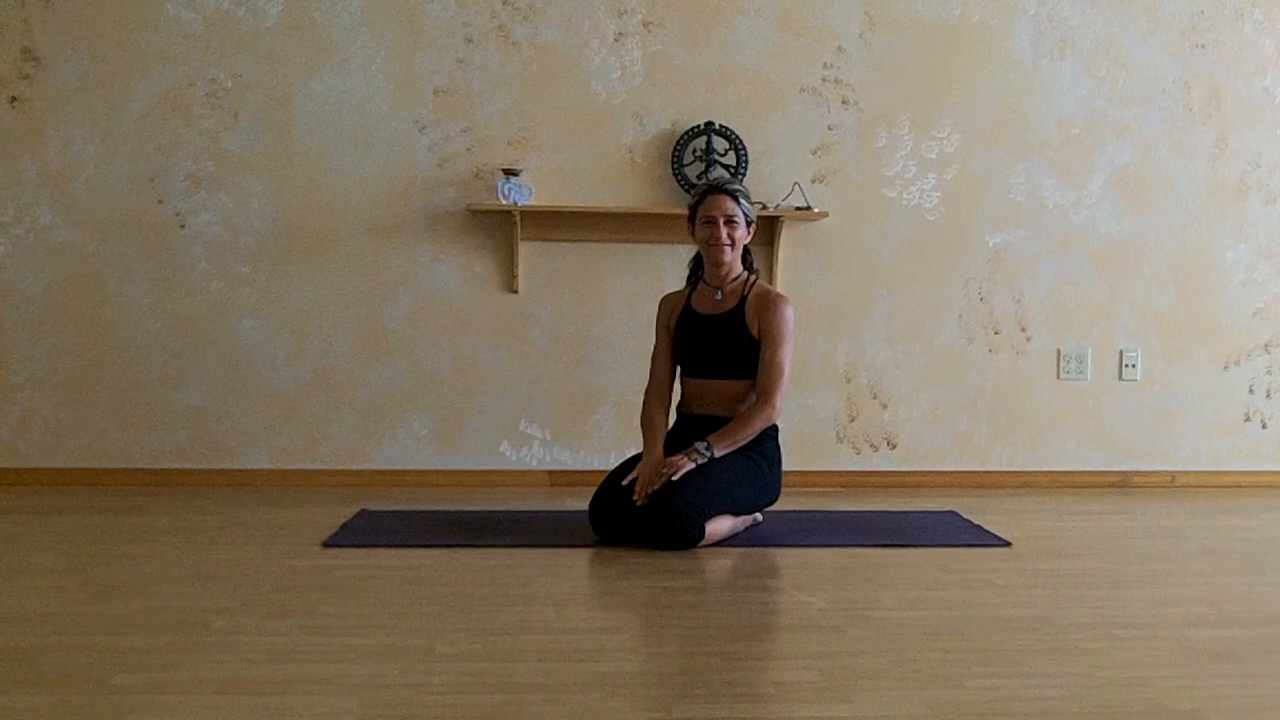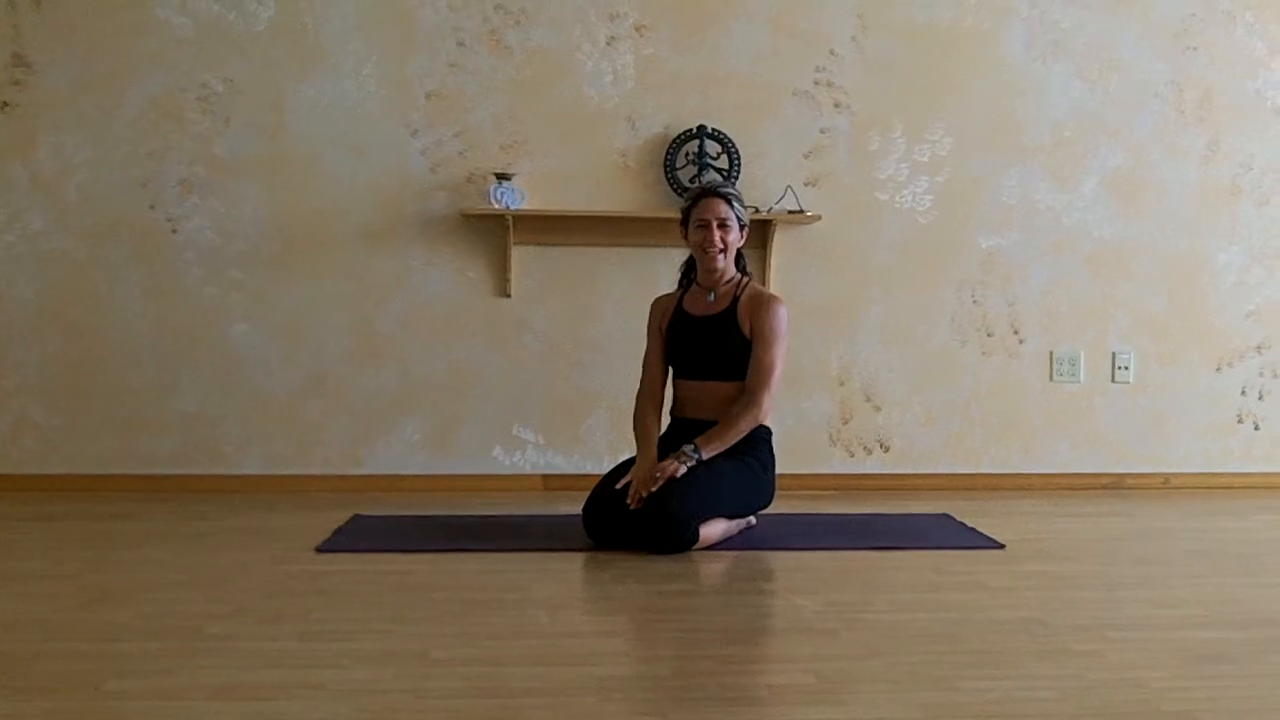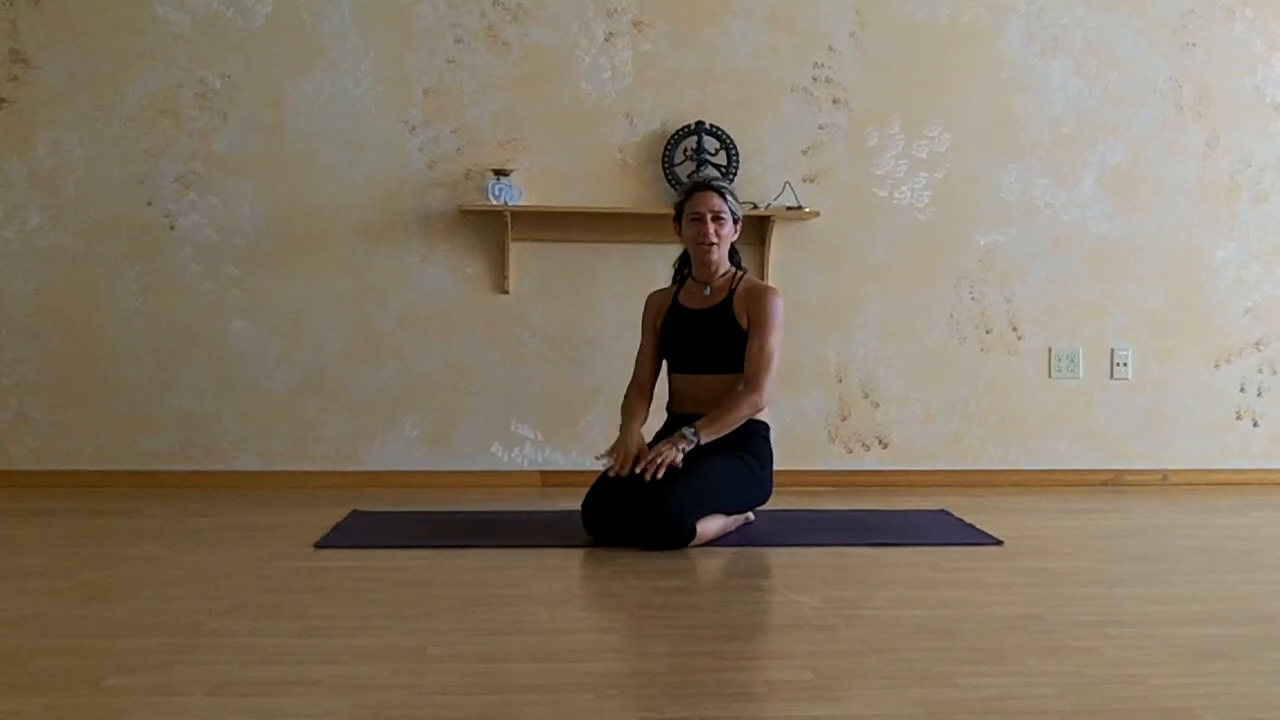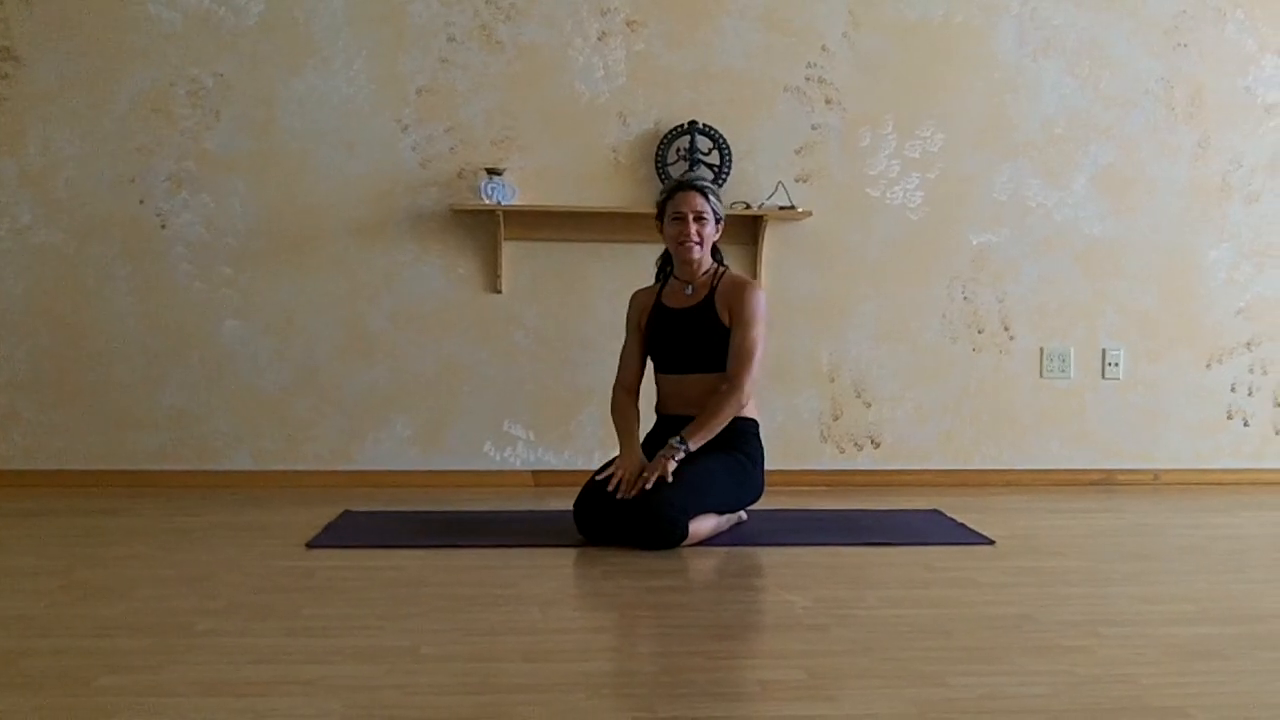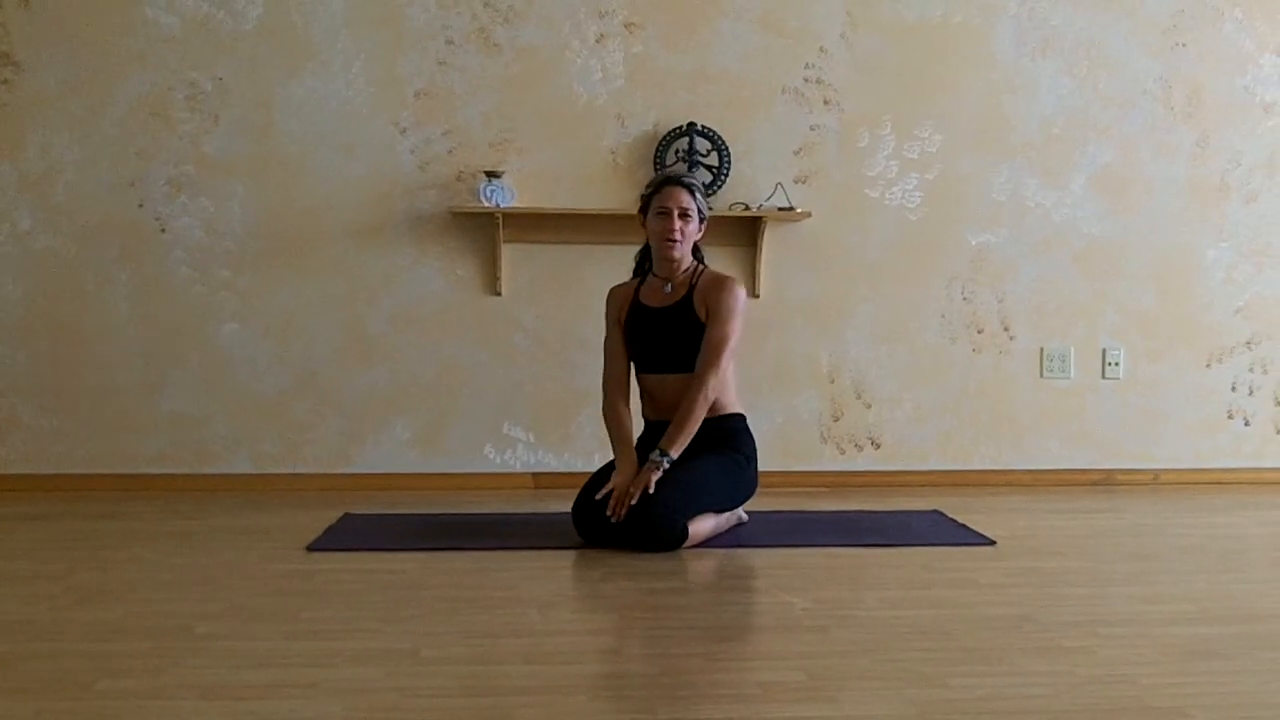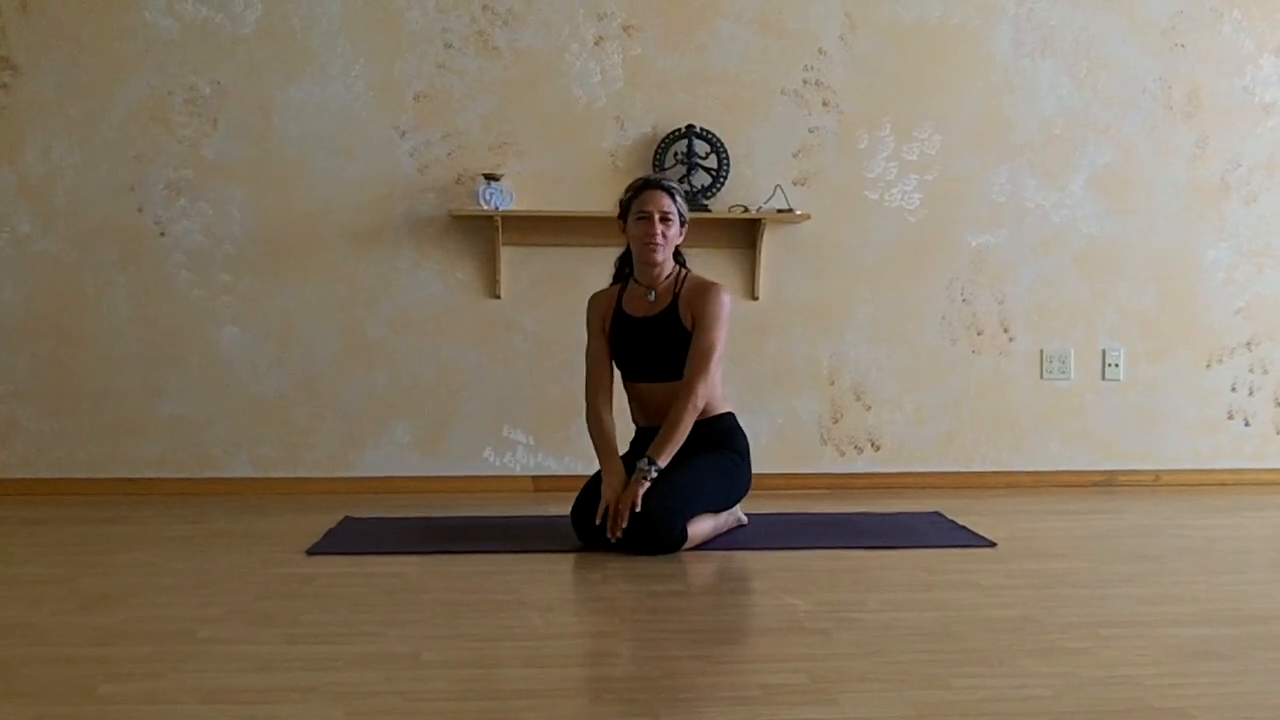
dt=0.5s
person 1, frame 1
left shoulder: (771, 306)
right shoulder: (673, 306)
left elbow: (768, 406)
right elbow: (658, 393)
left wrist: (700, 454)
right wrist: (653, 453)
left hip: (747, 449)
right hip: (683, 438)
left knee: (671, 513)
right knee: (607, 511)
left ankle: (741, 516)
right ankle: (732, 517)
person 1, frame 2
left shoulder: (764, 307)
right shoulder: (665, 308)
left elbow: (757, 406)
right elbow: (649, 395)
left wrist: (689, 457)
right wrist: (648, 457)
left hip: (742, 452)
right hip: (677, 442)
left knee: (667, 518)
right knee: (600, 516)
left ankle: (735, 520)
right ankle: (725, 522)
person 1, frame 3
left shoulder: (761, 298)
right shoulder: (659, 303)
left elbow: (756, 394)
right elbow: (641, 386)
left wrist: (688, 439)
right wrist: (629, 434)
left hip: (740, 445)
right hip: (673, 438)
left knee: (662, 515)
right knee: (599, 512)
left ankle: (734, 516)
right ankle: (723, 517)
person 1, frame 4
left shoulder: (743, 293)
right shoulder: (644, 302)
left elbow: (738, 390)
right elbow: (625, 389)
left wrist: (676, 452)
right wrist: (632, 451)
left hip: (731, 445)
right hip: (664, 439)
left knee: (654, 515)
right knee: (591, 513)
left ankle: (725, 514)
right ankle: (715, 515)
person 1, frame 5
left shoulder: (723, 290)
right shoulder: (621, 298)
left elbow: (707, 385)
right elbow: (614, 391)
left wrist: (659, 463)
right wrist: (627, 462)
left hip: (722, 443)
right hip: (655, 441)
left knee: (651, 519)
right knee: (591, 517)
left ankle: (724, 514)
right ankle: (713, 512)
person 1, frame 6
left shoulder: (708, 296)
right shoulder: (603, 305)
left elbow: (694, 395)
right elbow: (597, 400)
left wrist: (645, 473)
right wrist: (613, 472)
left hip: (715, 444)
right hip: (649, 444)
left knee: (649, 522)
right knee: (591, 521)
left ankle: (723, 515)
